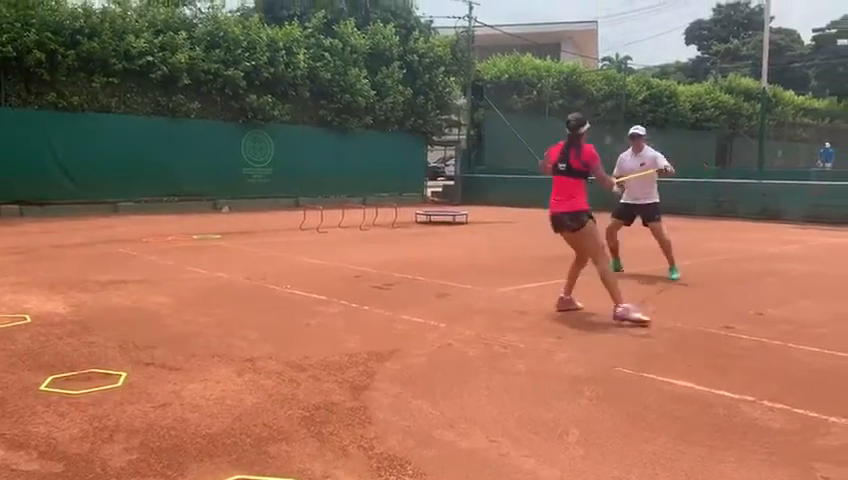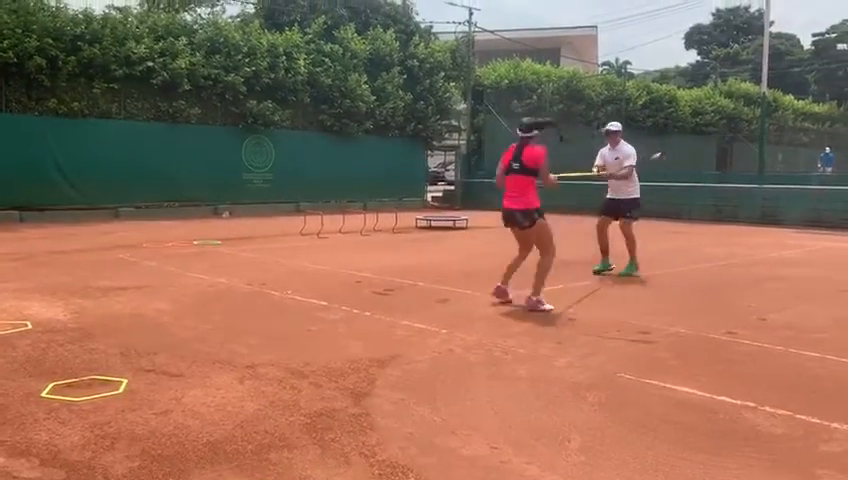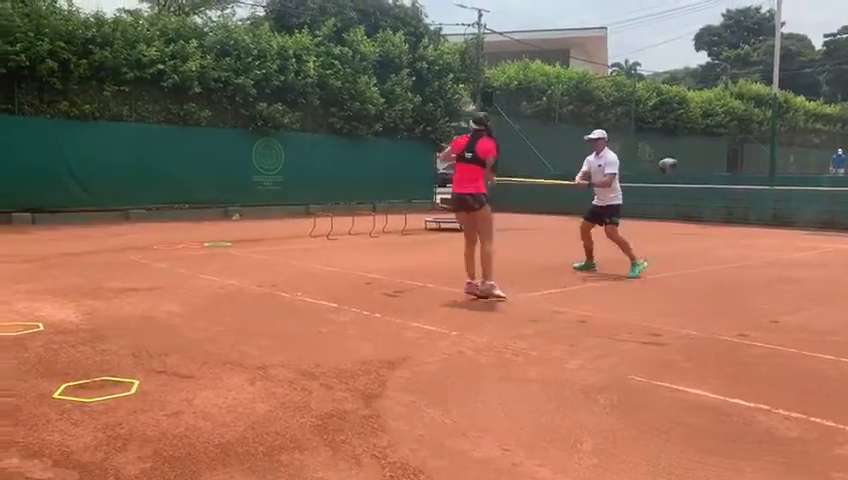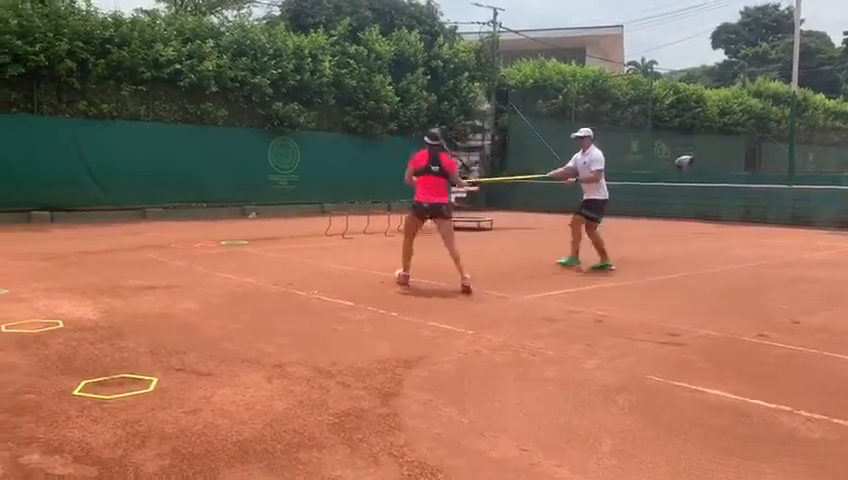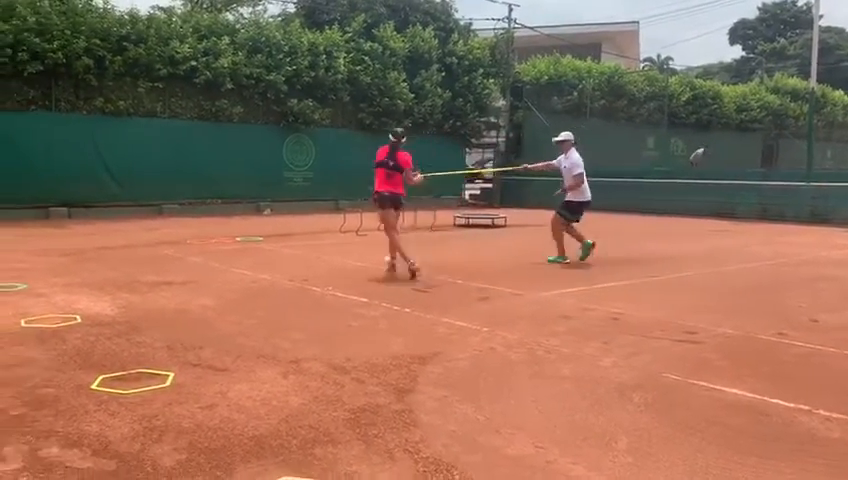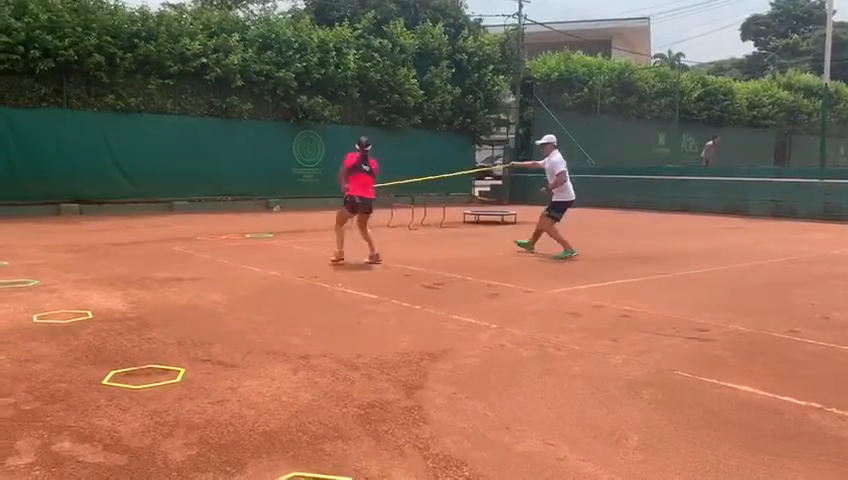
dt=0.3s
person 1, frame 1
left shoulder: (557, 149)
right shoulder: (587, 151)
left elbow: (545, 167)
right elbow: (602, 180)
right wrist: (612, 185)
left hip: (556, 214)
right hip: (575, 214)
left knee: (583, 255)
right knee: (601, 260)
left ankle: (565, 298)
right ankle: (622, 308)
person 1, frame 2
left shoulder: (509, 151)
right shoulder: (538, 151)
left elbow: (499, 180)
right elbow: (547, 181)
right wrist: (553, 179)
left hip: (509, 210)
right hip: (527, 210)
left knee: (524, 250)
right knee: (548, 253)
left ankle: (502, 287)
right ankle: (535, 298)
person 1, frame 3
left shoulder: (460, 140)
right shoulder: (489, 145)
left elbow: (443, 157)
right elbow: (488, 174)
right wrist: (491, 177)
left hip: (457, 195)
right hip: (476, 195)
left knee: (470, 240)
right knee: (486, 240)
left ankle: (471, 282)
right ankle: (488, 284)
person 1, frame 4
left shoulder: (417, 157)
right shoulder: (448, 160)
left elbow: (408, 180)
right elbow: (459, 183)
right wrist: (465, 183)
left hip: (421, 204)
right hip: (441, 205)
left knee: (408, 239)
right knee: (450, 245)
left ankle: (405, 274)
right ankle: (464, 279)
person 1, frame 5
left shoulder: (381, 151)
right shoulder: (406, 157)
right elbow: (409, 181)
right wrist: (418, 177)
left hip: (382, 195)
right hip: (397, 196)
left knee: (392, 233)
right knee: (392, 230)
left ankle: (410, 262)
right ankle: (392, 261)
person 1, frame 6
left shoulder: (350, 157)
right shoulder: (373, 163)
left elbow: (342, 176)
left wrist: (345, 185)
left hip: (354, 198)
right hip: (368, 200)
left knee: (339, 223)
right knee: (363, 227)
left ankle: (339, 252)
right ankle: (374, 254)
person 2, frame 1
left shoulder: (653, 155)
right shoulder: (623, 157)
left elbow: (669, 170)
right elbow: (615, 177)
left wrist: (666, 169)
left hip: (649, 201)
right hip: (628, 200)
left knee: (658, 232)
right knee: (611, 229)
left ankle: (673, 267)
right ankle: (616, 263)
person 2, frame 2
left shoulder: (628, 150)
right shoulder: (603, 151)
left elbow: (628, 173)
right elbow: (597, 168)
left wrist: (611, 175)
right wrist: (597, 171)
left hip: (630, 195)
right hip: (613, 195)
left knee: (625, 228)
right knee: (601, 225)
left ankle: (633, 264)
right ankle: (605, 262)
person 2, frame 3
left shoulder: (611, 158)
right shoulder: (590, 159)
left elbow: (608, 181)
right elbow: (583, 173)
left wrist: (589, 183)
right wrist: (578, 179)
left hip: (612, 201)
right hip: (599, 201)
left knee: (611, 233)
right knee: (584, 228)
left ankle: (636, 264)
right ankle: (589, 262)
person 2, frame 4
left shoulder: (596, 155)
right shoulder: (578, 156)
left elbow: (596, 177)
right elbow: (566, 169)
left wrist: (577, 179)
right wrist: (552, 173)
left hip: (597, 197)
right hip: (590, 197)
left knee: (575, 223)
right knee: (590, 229)
left ankle: (574, 258)
right ankle: (605, 261)
person 2, frame 5
left shoulder: (574, 159)
right shoulder: (564, 158)
left elbow: (579, 181)
right elbow: (549, 165)
left wrist: (564, 190)
right wrist: (530, 167)
left hip: (577, 199)
right hip: (577, 198)
left knee: (555, 222)
right knee: (563, 223)
left ankle: (561, 256)
right ankle: (585, 243)
person 2, frame 6
left shoulder: (556, 159)
right shoulder: (550, 159)
left elbow: (562, 179)
right elbow: (536, 164)
left wrist: (548, 188)
right wrist: (517, 164)
left hip: (563, 198)
right hip: (561, 197)
left knee: (546, 224)
right knee: (544, 217)
left ankle: (569, 249)
right ankle: (531, 243)
